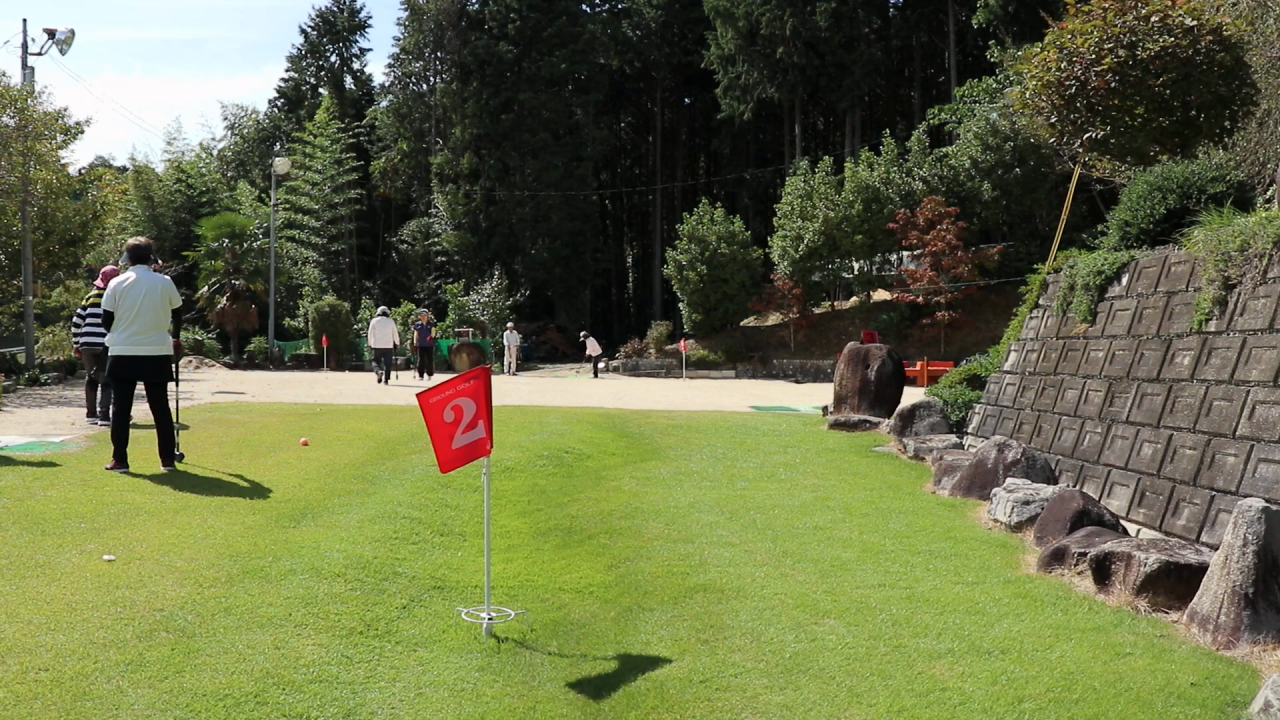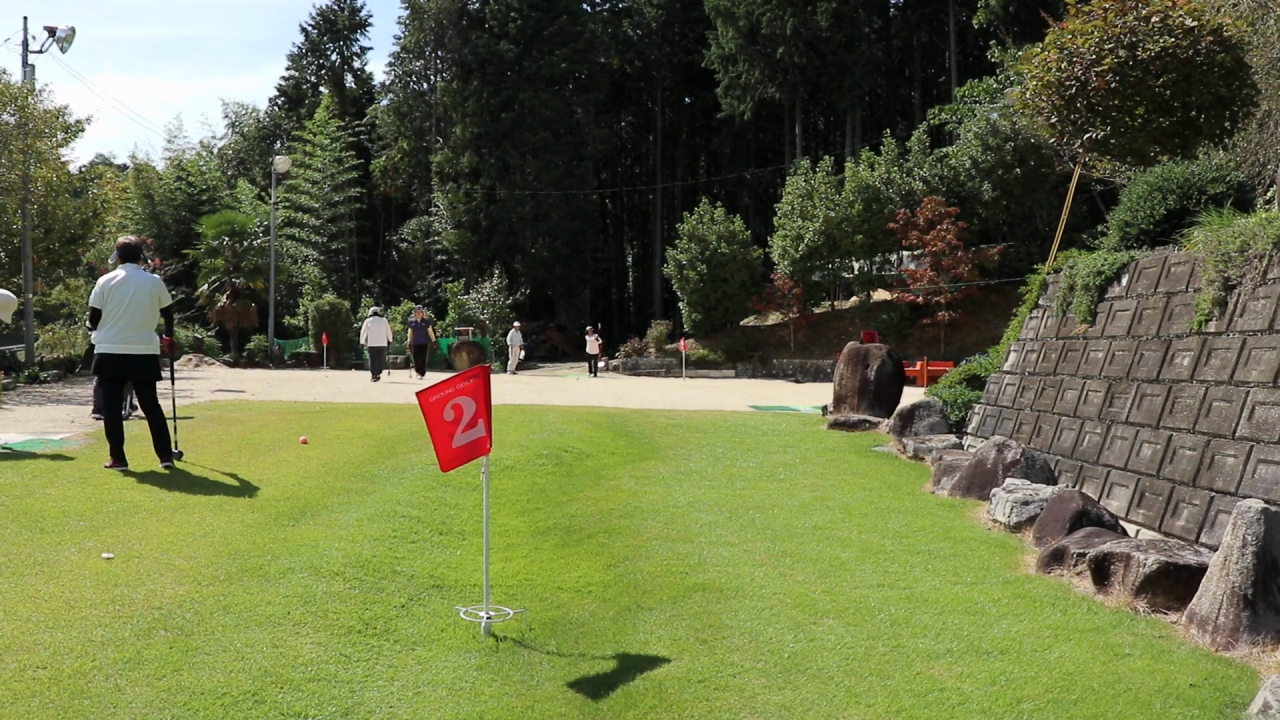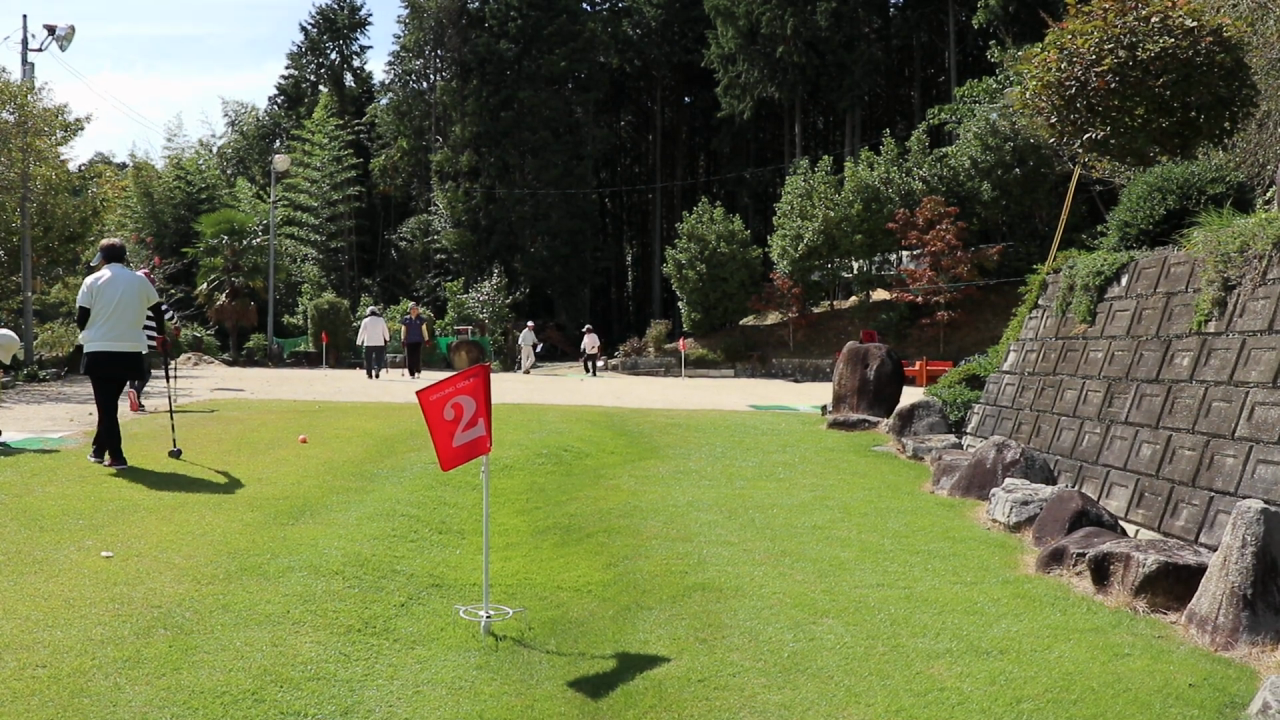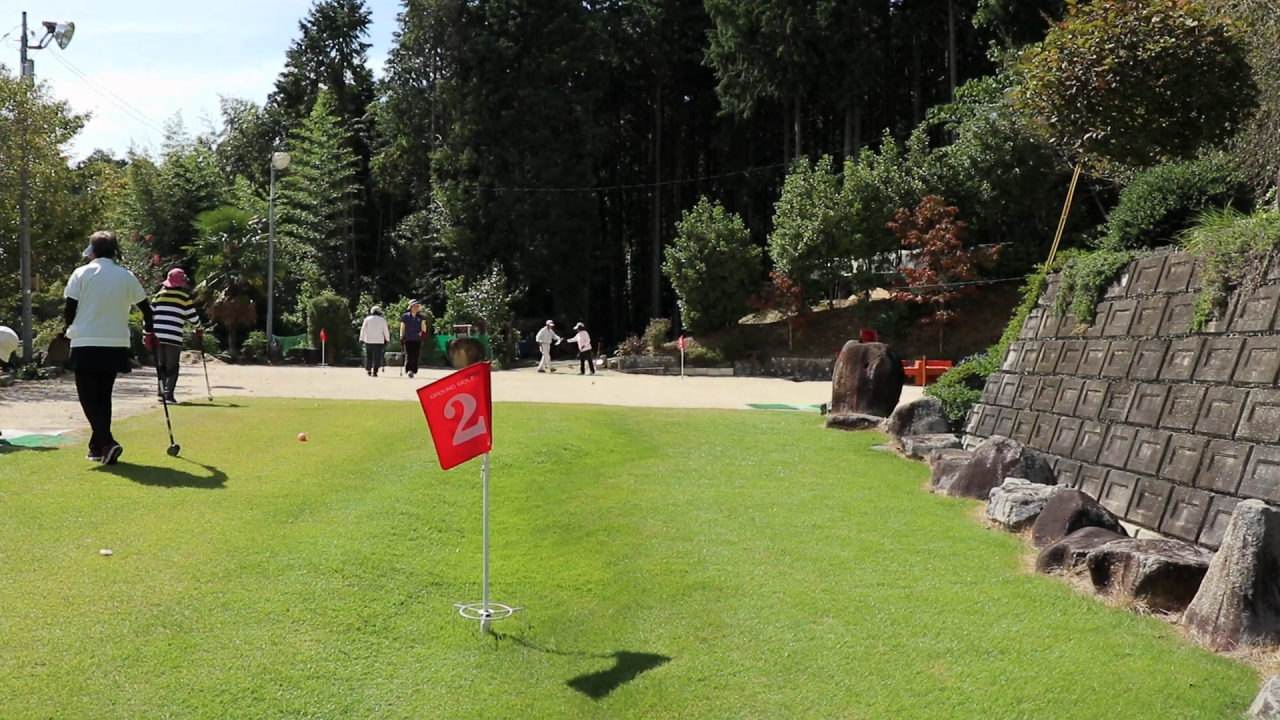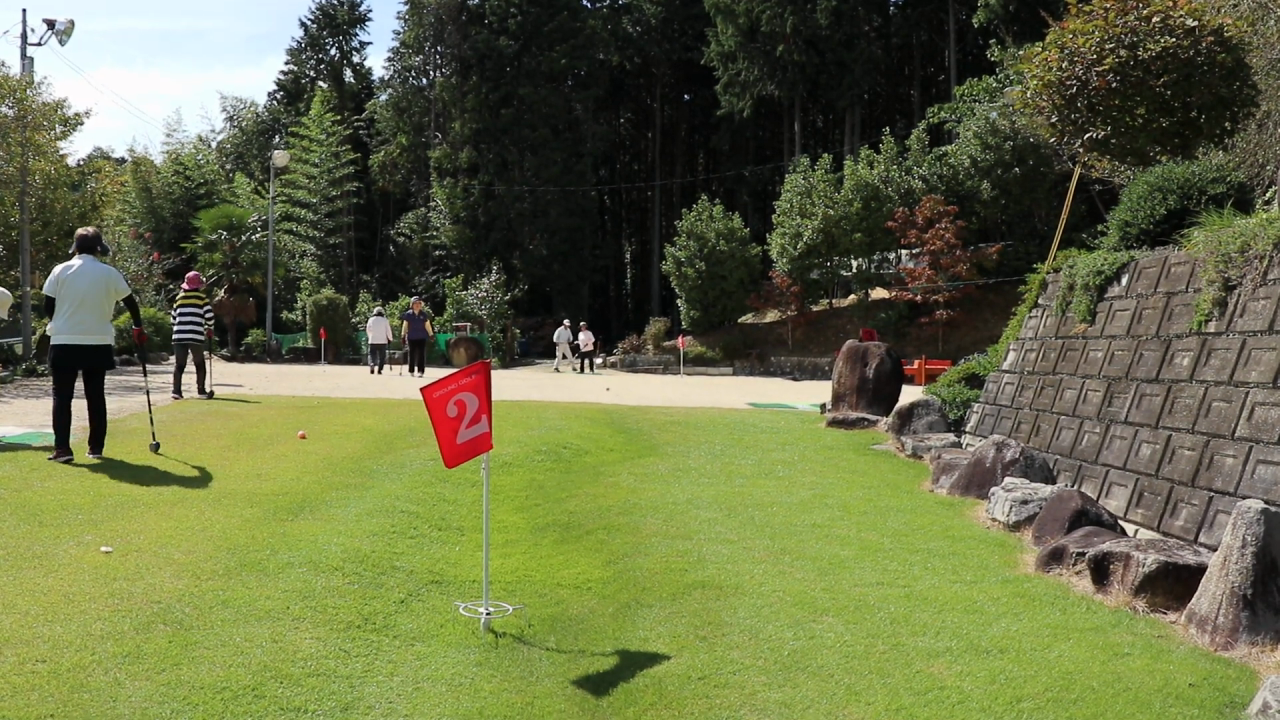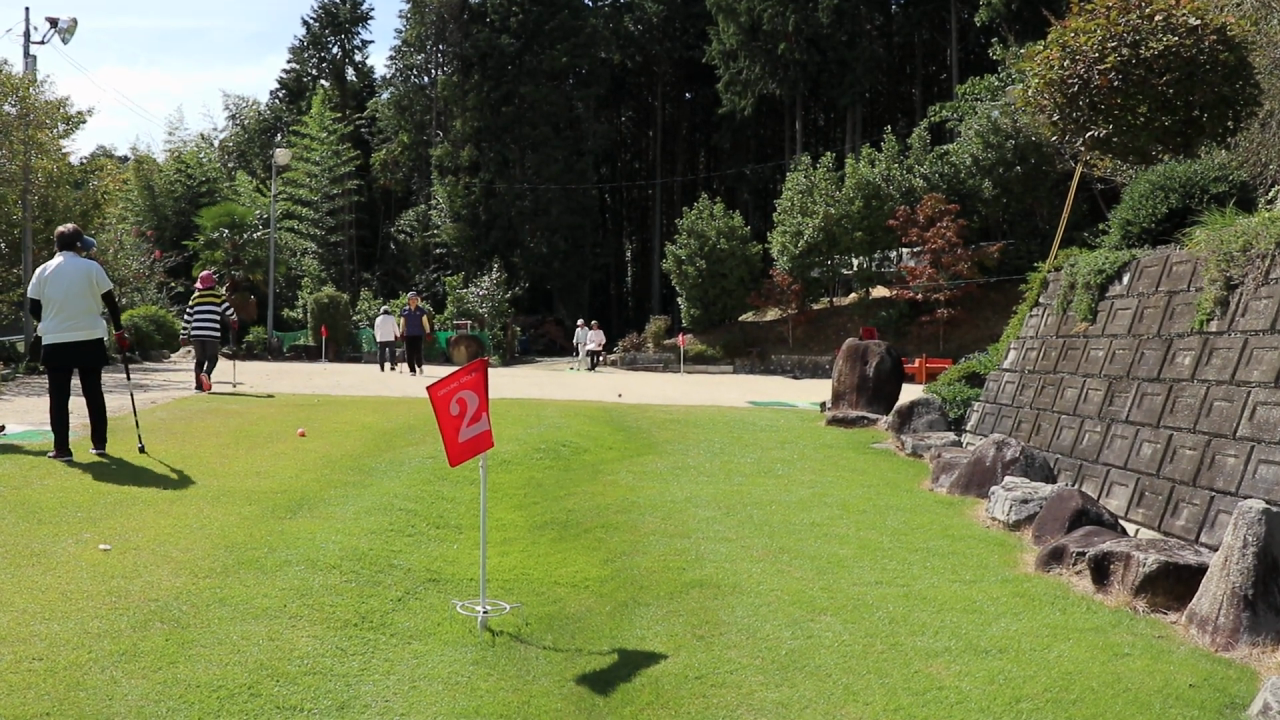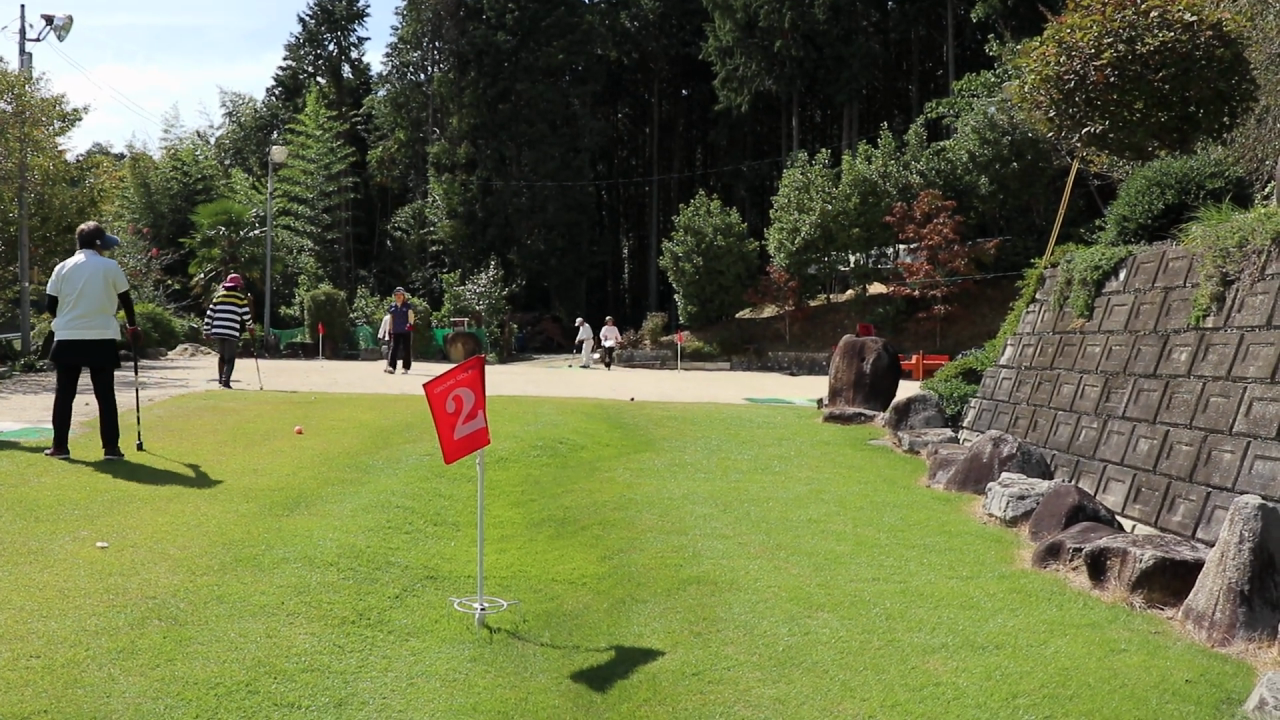
dt=0.7s
person 1, frame 1
left shoulder: (117, 283)
right shoulder: (165, 283)
left elbow: (106, 321)
right elbow: (177, 315)
right wrist: (175, 339)
left hip: (123, 353)
right hip: (157, 353)
left knee: (121, 408)
right knee: (160, 408)
left ankle: (120, 460)
right ankle: (168, 459)
person 1, frame 2
left shoulder: (106, 281)
right shoulder: (154, 281)
left elbow: (93, 318)
right elbow: (168, 314)
right wrist: (168, 337)
left hip: (109, 352)
right hip: (143, 352)
left knee: (112, 407)
right knee: (151, 405)
left ankle: (117, 458)
right ankle: (165, 454)
person 1, frame 3
left shoulder: (92, 280)
right shoulder: (139, 280)
left elbow: (82, 317)
right elbow: (157, 311)
left wrist: (89, 334)
right wrist: (161, 335)
left hip: (99, 350)
right hip: (130, 350)
left knee: (105, 403)
right knee: (111, 401)
left ankle: (116, 456)
right ankle: (99, 448)
person 1, frame 4
left shoulder: (82, 273)
right shoulder: (126, 276)
left elbow: (70, 309)
right elbow: (145, 308)
left wrist: (68, 328)
right wrist: (149, 333)
left hip: (86, 344)
right hip: (115, 345)
left knee: (89, 398)
right knee: (103, 398)
left ankle: (106, 443)
right ankle: (97, 447)
person 1, frame 5
left shoulder: (61, 270)
right shoulder: (110, 273)
left elbow: (48, 306)
right elbow: (130, 303)
right wrist: (138, 328)
left hip: (64, 342)
right hip: (98, 343)
left knee: (62, 397)
right knee: (96, 397)
left ankle: (62, 449)
right ankle: (96, 447)
person 1, frame 6
left shoulder: (43, 271)
right shoulder: (92, 267)
left elbow: (34, 309)
right elbow: (110, 302)
right wrist: (119, 331)
left hip: (55, 341)
right hip: (90, 340)
left knee: (59, 396)
right knee: (94, 393)
left ankle: (62, 448)
right ankle: (99, 443)
person 1, frame 7
left shoulder: (63, 268)
right shoulder: (110, 266)
left elbow: (50, 305)
right elbow: (126, 300)
right wrist: (132, 328)
left hip: (67, 339)
right hip: (102, 339)
left knee: (64, 394)
right knee: (105, 395)
left ankle: (60, 446)
right ankle: (110, 447)
